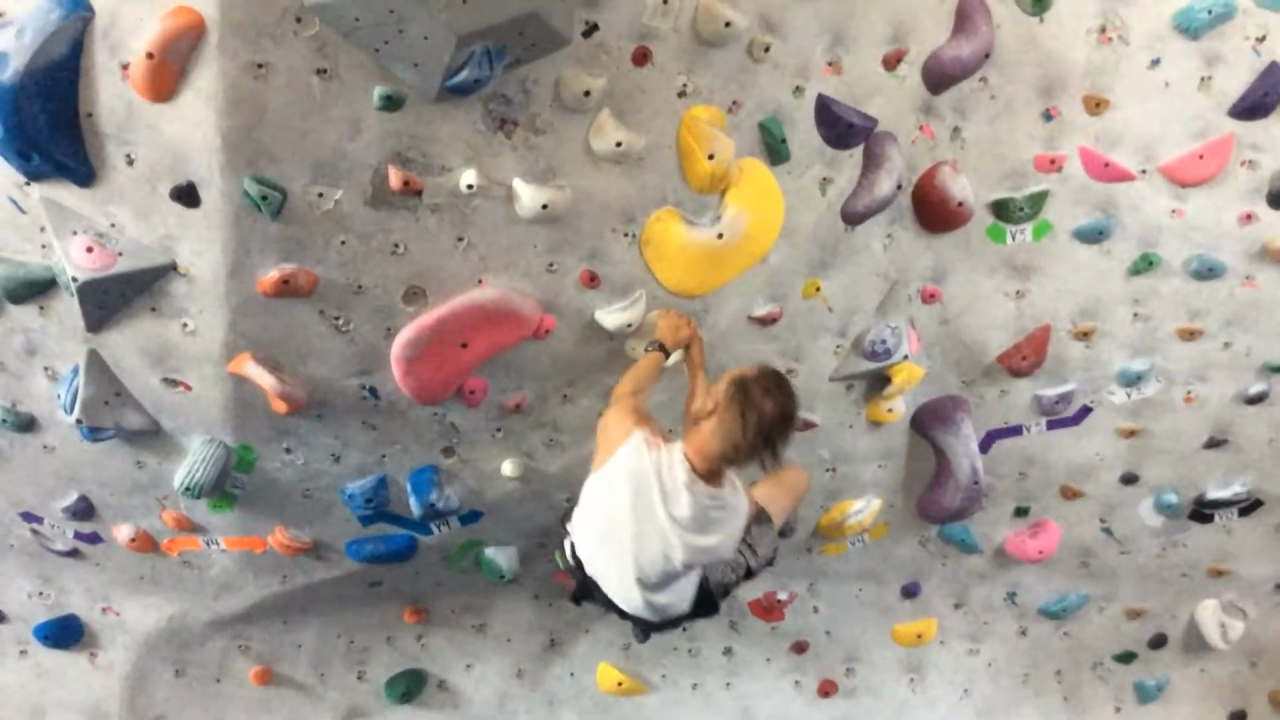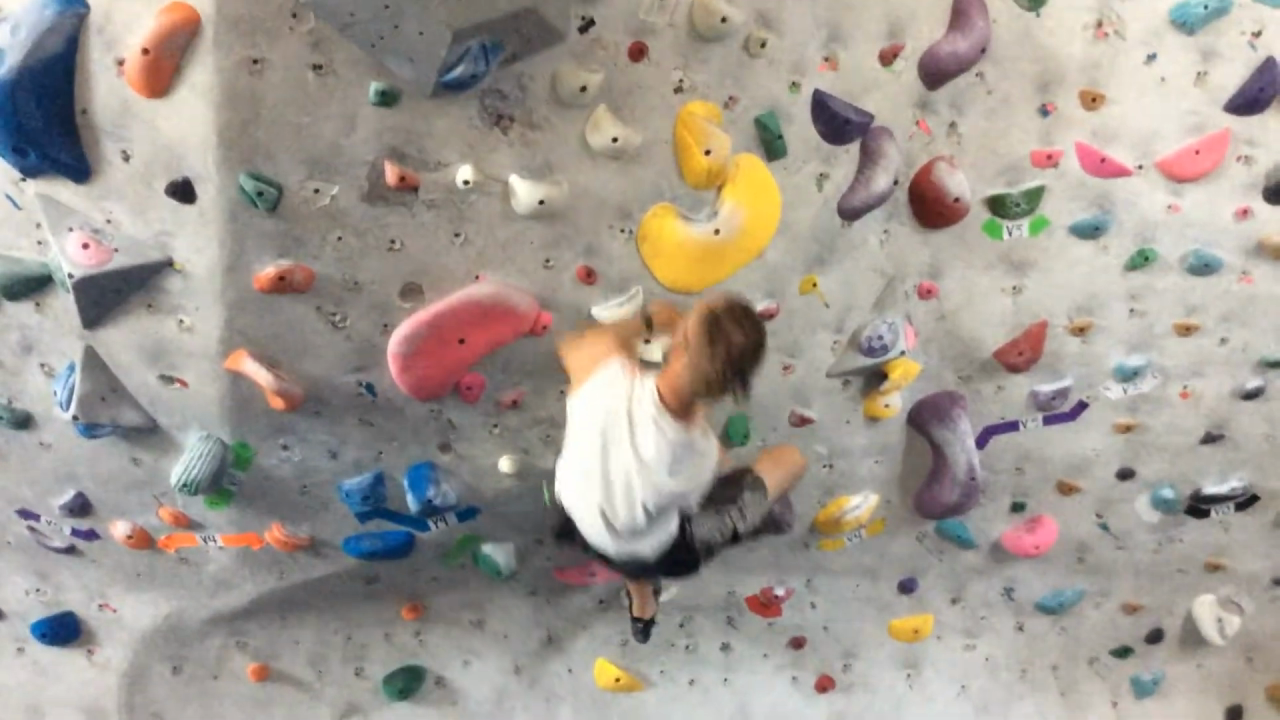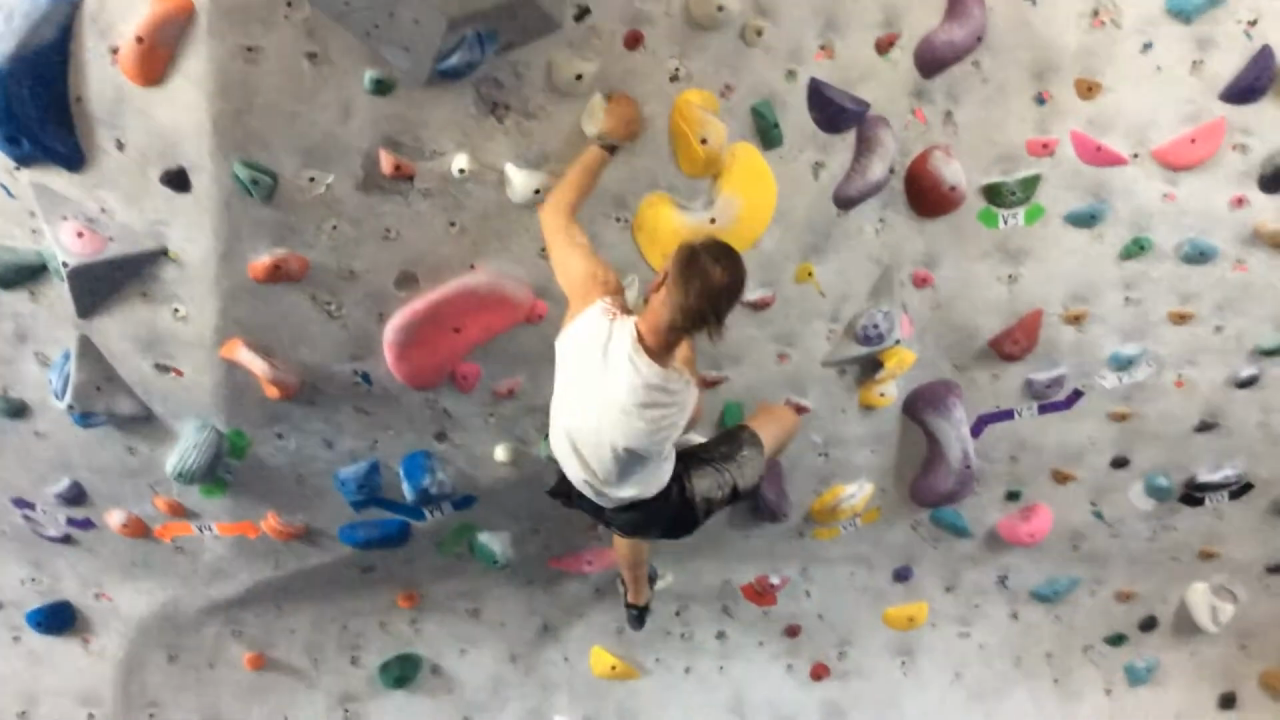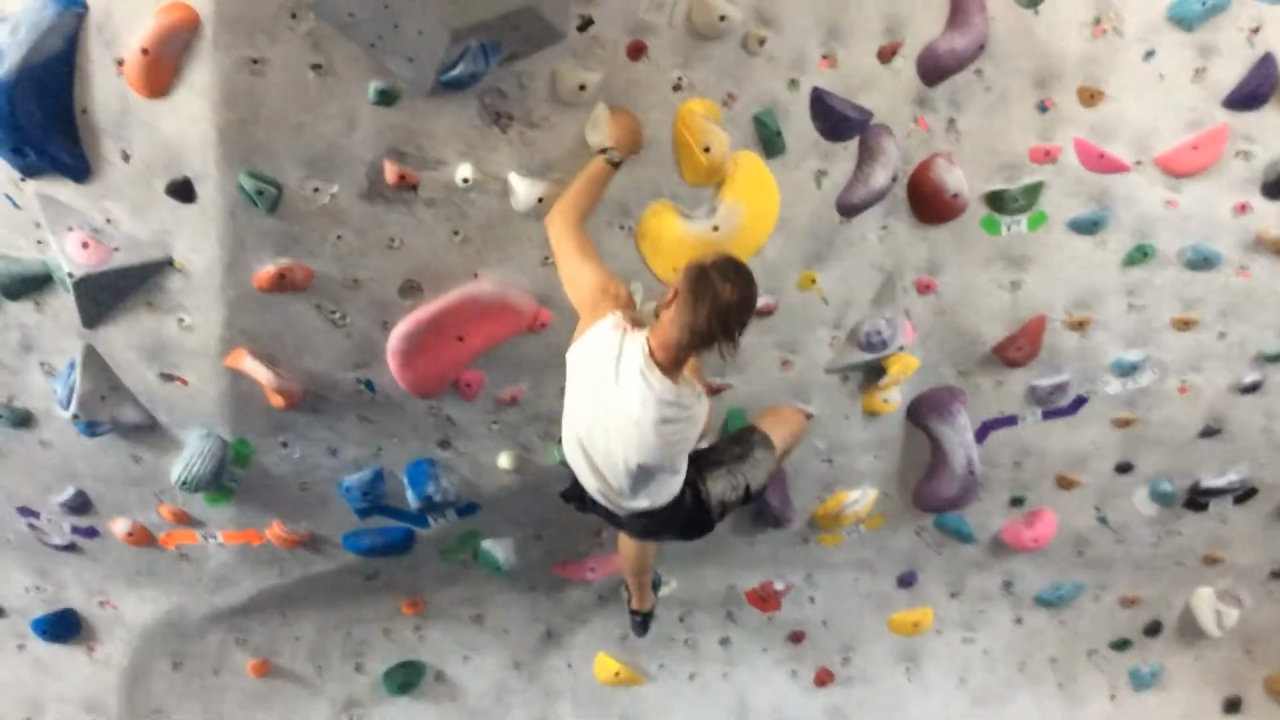
dt=0.2s
person 1, frame 1
left shoulder: (627, 436)
right shoulder: (733, 506)
left elbow: (626, 396)
right elbow: (706, 434)
left wrist: (662, 345)
right wrist: (694, 355)
left hip: (591, 570)
right hip: (670, 603)
right knee: (795, 479)
person 1, frame 2
left shoulder: (605, 371)
right shoulder: (702, 455)
left elbow: (572, 346)
left wrist: (646, 322)
left hip: (578, 523)
right hip: (653, 553)
right knee: (788, 459)
left ankle: (642, 610)
person 1, frame 3
left shoulder: (594, 306)
right shoulder: (678, 400)
left elbow: (554, 210)
left wrist: (608, 139)
left hip: (583, 485)
right hip: (653, 509)
right knee: (783, 417)
left ankle: (636, 596)
right ankle: (752, 485)
person 1, frame 4
left shoulder: (603, 322)
right shoulder: (691, 413)
left elbow: (561, 221)
left wrist: (613, 152)
left hip: (595, 486)
right hip: (667, 514)
right knee: (790, 418)
left ankle: (640, 603)
right ankle: (755, 486)
